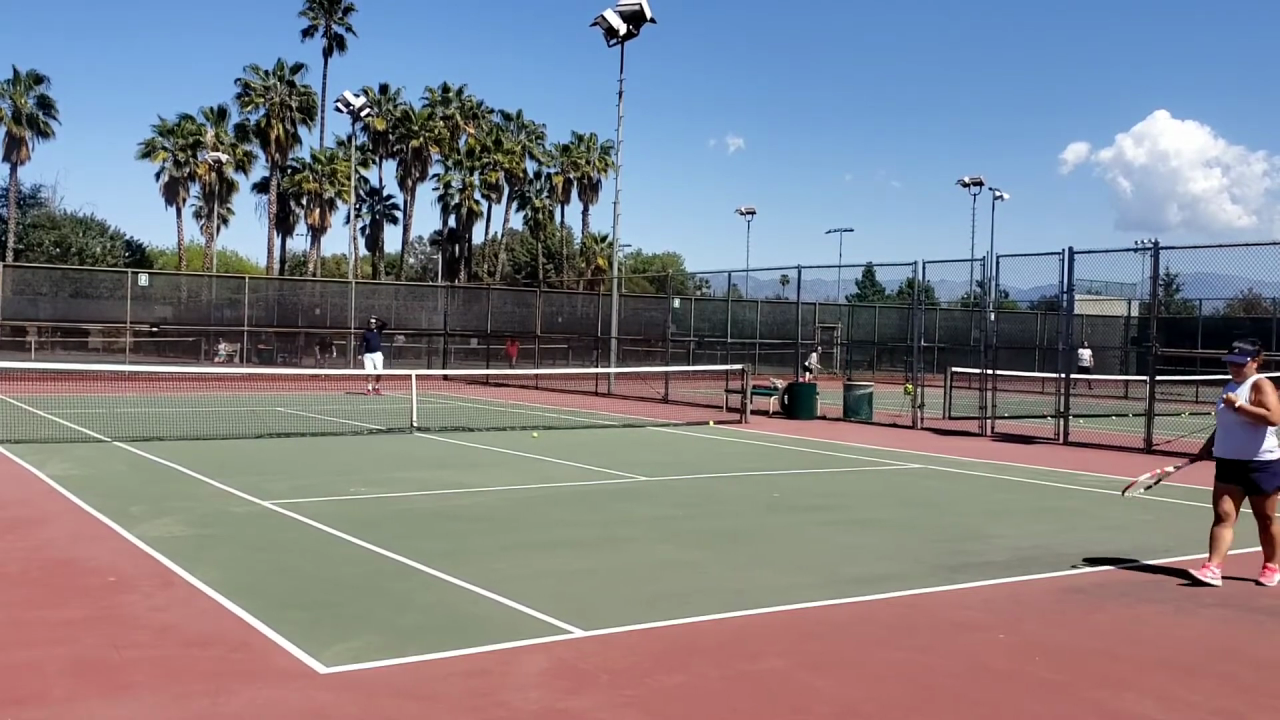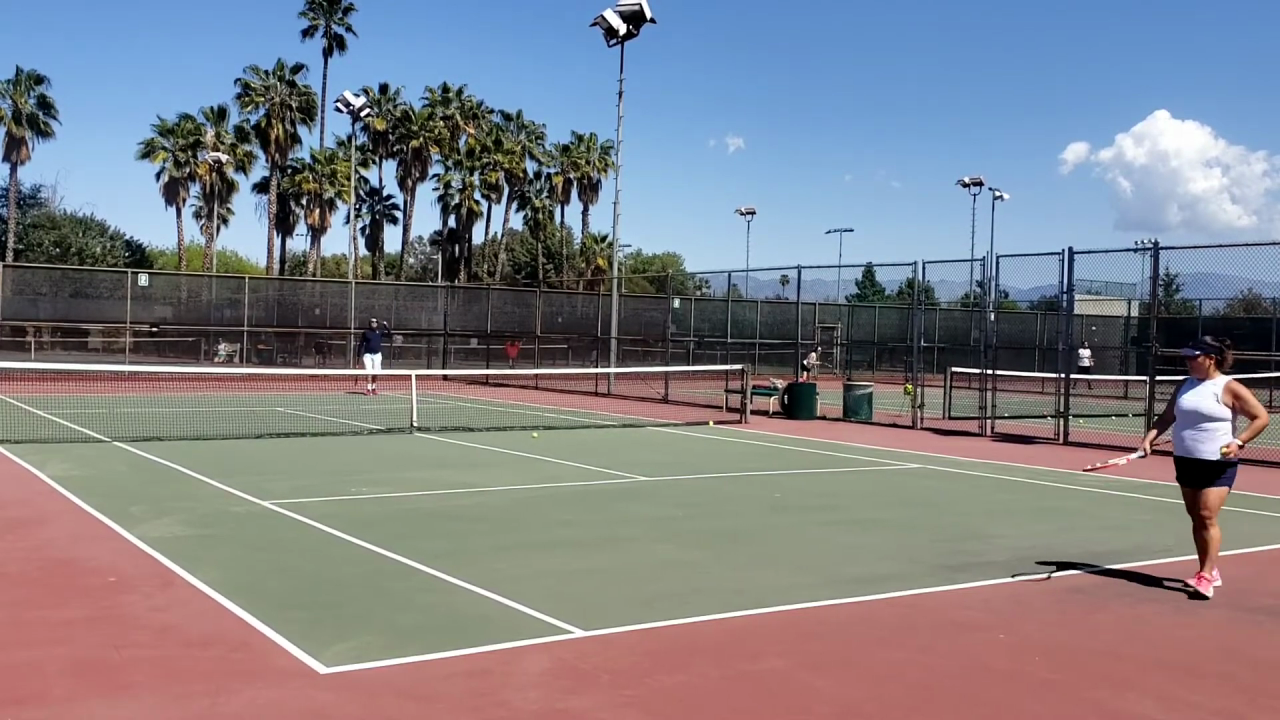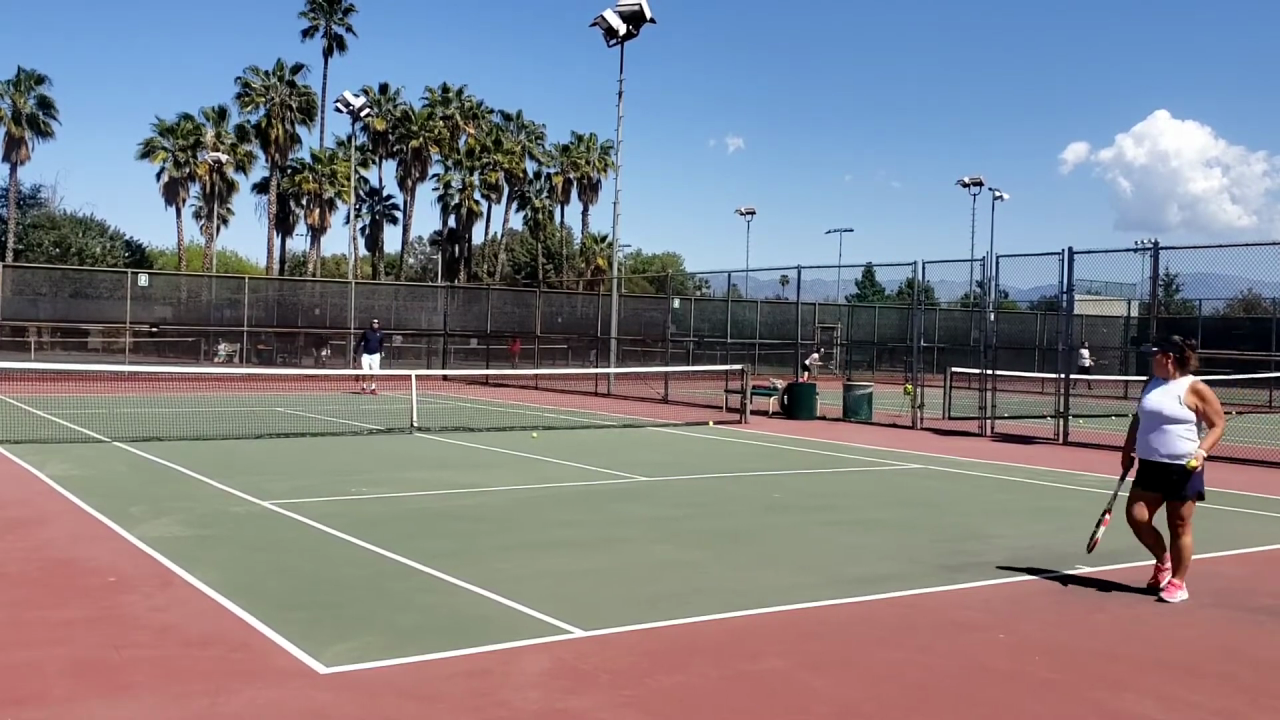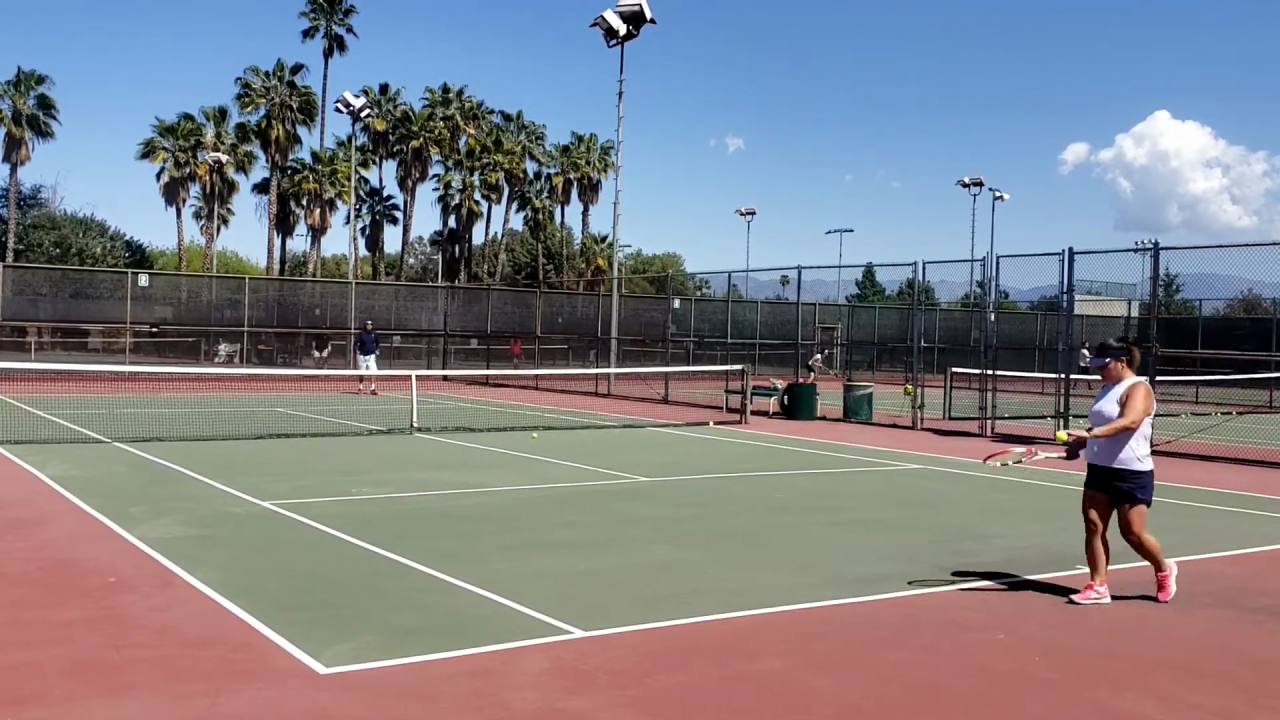
dt=0.4s
person 1, frame 1
right shoulder: (1231, 387)
left wrist: (1240, 406)
right wrist: (1208, 445)
right hip: (1227, 464)
right knee: (1223, 516)
right ankle: (1213, 568)
person 1, frame 2
left shoulder: (1230, 388)
right shoulder: (1186, 385)
left elbow: (1262, 418)
right elbow: (1167, 416)
left wrist: (1238, 442)
right wrist: (1150, 436)
left hip: (1217, 465)
right hip: (1186, 462)
left knee: (1207, 516)
right knee: (1197, 517)
left ankle: (1206, 576)
right ankle: (1210, 572)
person 1, frame 3
left shoulder: (1196, 389)
right shoulder: (1152, 384)
left elbow: (1218, 425)
right elbow: (1139, 420)
left wrist: (1202, 451)
right wrist: (1127, 451)
left hip: (1182, 470)
right hip: (1149, 466)
left knee: (1179, 526)
right knee: (1137, 518)
left ankle: (1178, 582)
right ankle: (1164, 563)
person 1, frame 4
left shoulder: (1138, 389)
right shoulder: (1107, 388)
left elbow: (1128, 423)
left wrist: (1090, 434)
right wrist: (1082, 442)
left hip: (1132, 474)
right hip: (1099, 471)
left knee: (1133, 532)
right knee: (1093, 526)
left ankle: (1164, 571)
right ankle: (1098, 587)
